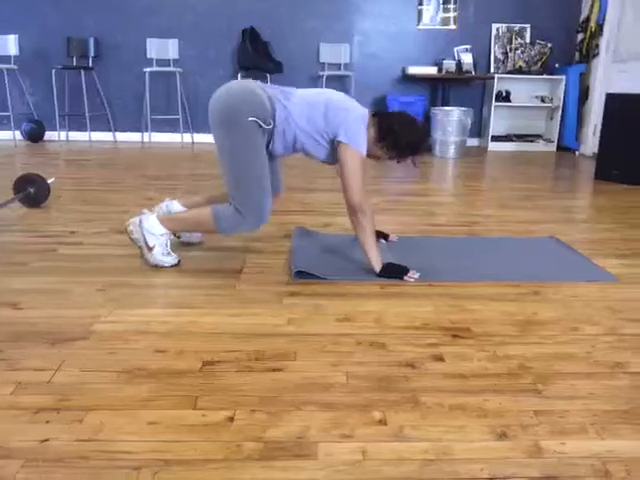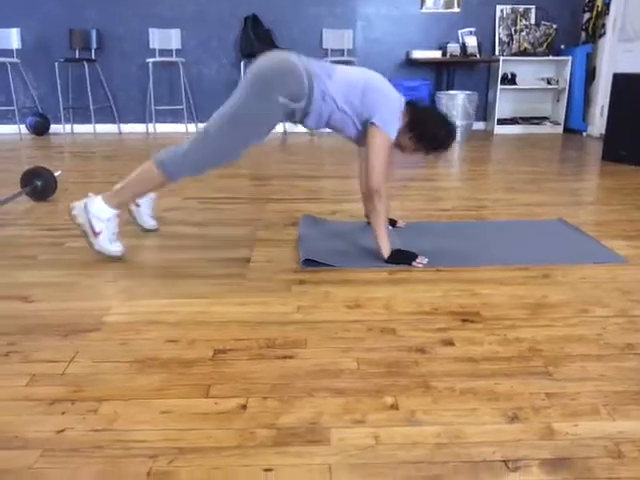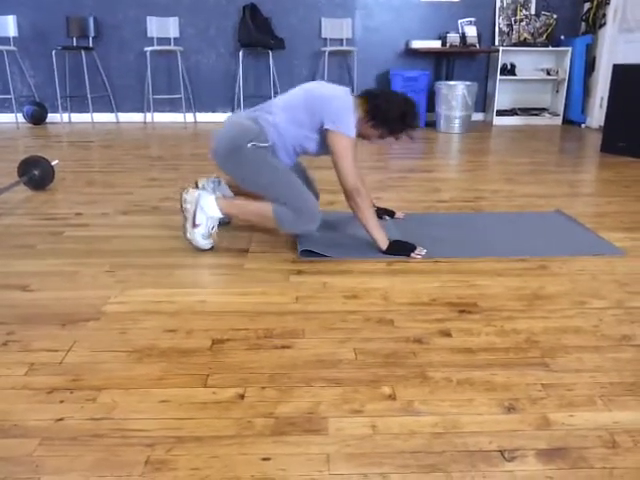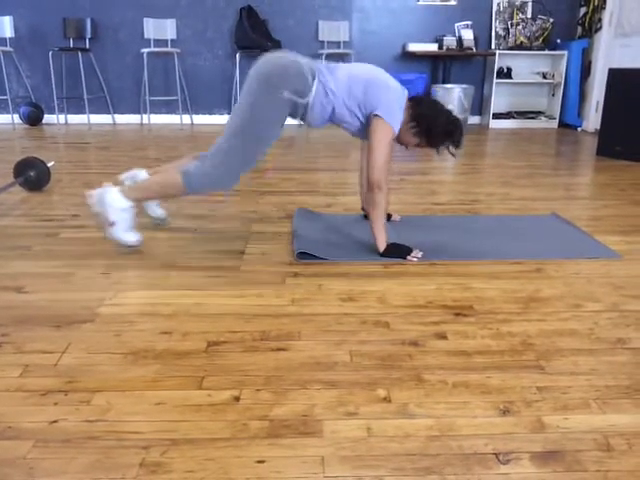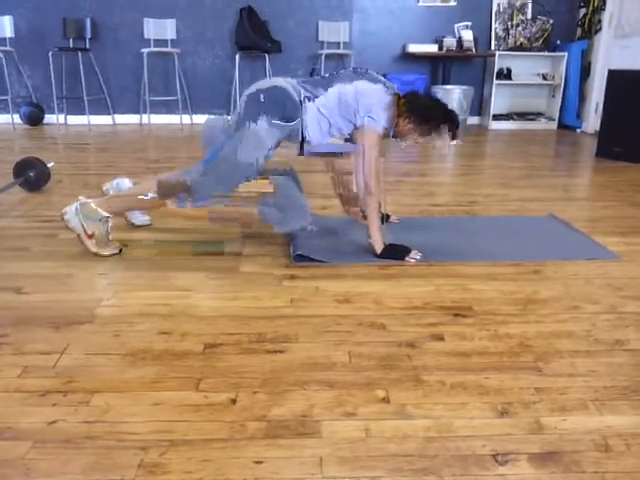
dt=1s
person 1, frame 1
left shoulder: (352, 122)
right shoulder: (355, 129)
left elbow: (352, 196)
right elbow: (358, 204)
left wrist: (368, 232)
right wrist: (379, 266)
left hip: (242, 101)
right hip: (243, 109)
left knee: (268, 192)
right knee: (252, 214)
left ankle: (178, 208)
right ankle: (156, 225)
person 1, frame 2
left shoulder: (381, 109)
right shoulder: (389, 115)
left elbow: (370, 181)
right elbow: (375, 187)
left wrist: (377, 216)
right wrist: (388, 250)
left hip: (282, 76)
right hip: (281, 82)
left knee: (216, 150)
right knee: (203, 153)
left ankle: (140, 193)
right ankle: (102, 208)
person 1, frame 3
left shoulder: (347, 104)
right shoulder: (342, 114)
right elbow: (353, 187)
left wrist: (370, 208)
right wrist: (385, 244)
left hip: (249, 135)
right hip: (241, 142)
left knee: (305, 195)
right knee: (306, 218)
left ankle: (217, 189)
right ankle: (212, 206)
person 1, frame 4
left shoulder: (386, 97)
right shoulder: (391, 109)
left elbow: (368, 169)
right elbow: (377, 181)
left wrist: (369, 209)
right wrist: (384, 245)
left hip: (282, 75)
right hip: (284, 83)
left knee: (225, 156)
right knee: (222, 170)
left ankle: (143, 179)
right ankle: (118, 197)
person 1, frame 5
left shoulder: (386, 96)
right shoulder: (378, 112)
left elbow: (365, 170)
right elbow: (368, 186)
left wrist: (375, 214)
right wrist: (380, 246)
left hip: (274, 103)
right hip: (271, 112)
left knee: (219, 173)
right knee: (206, 183)
left ankle: (126, 190)
right ankle: (93, 210)
